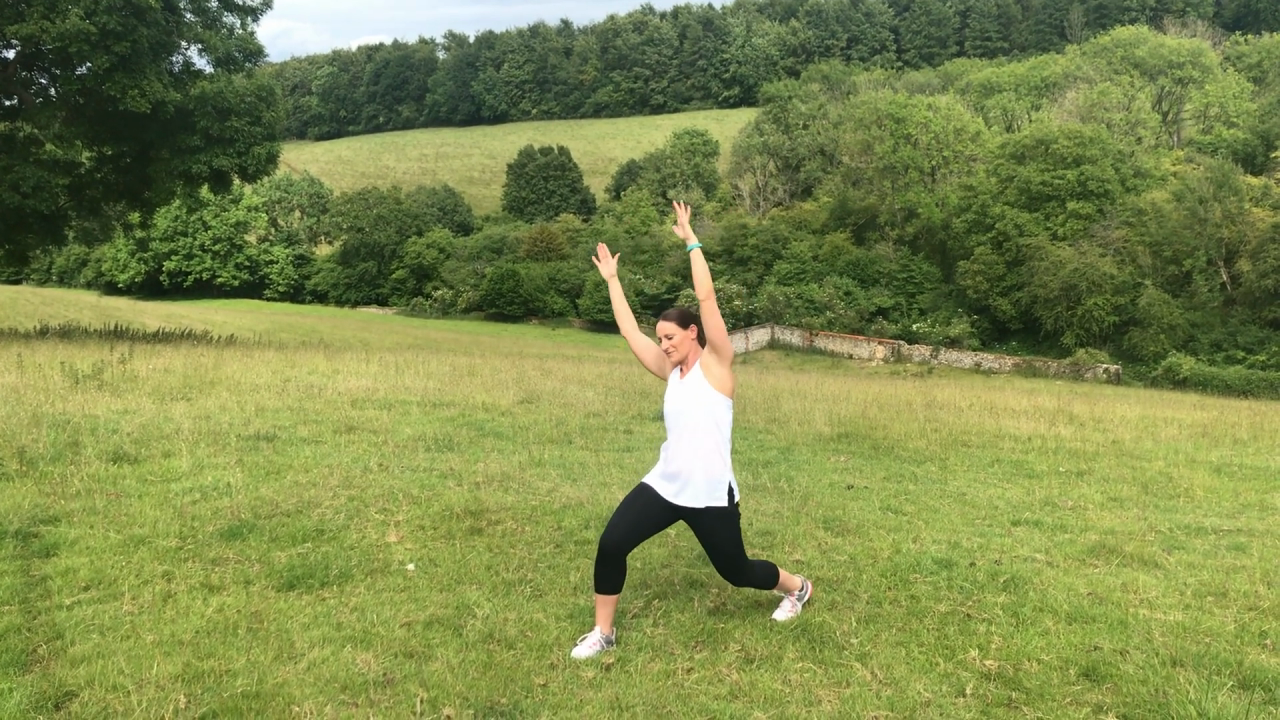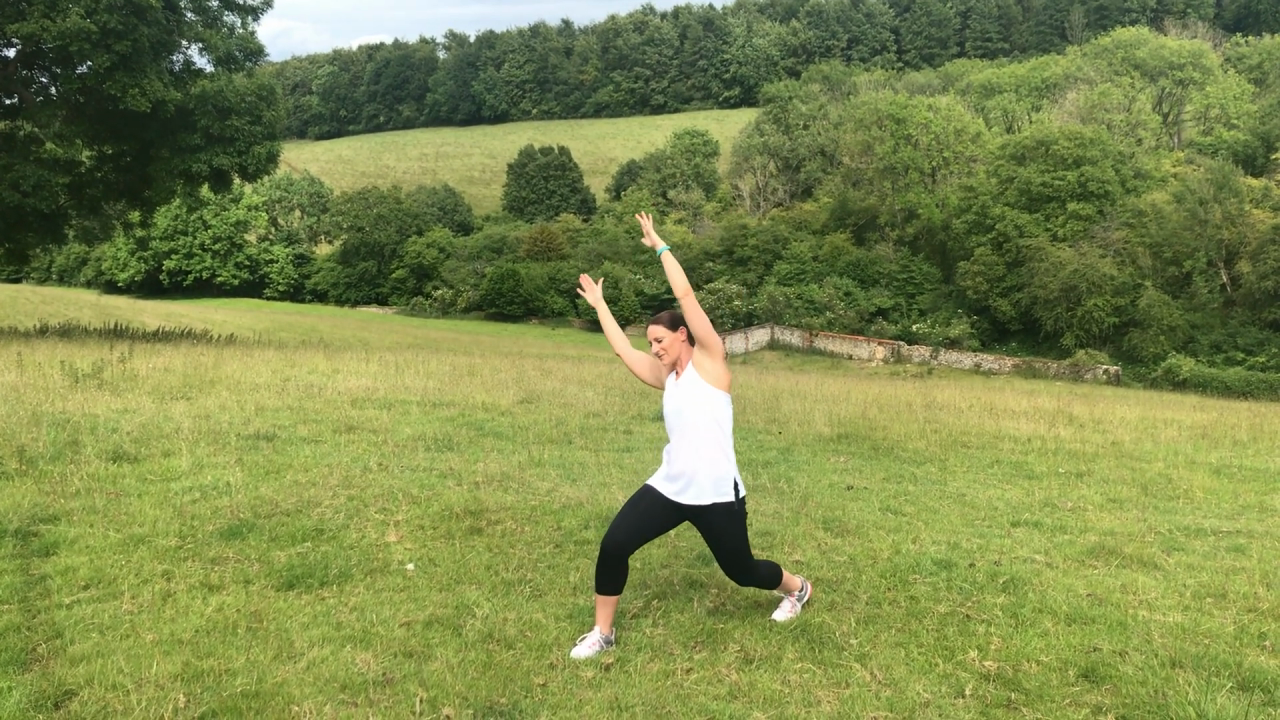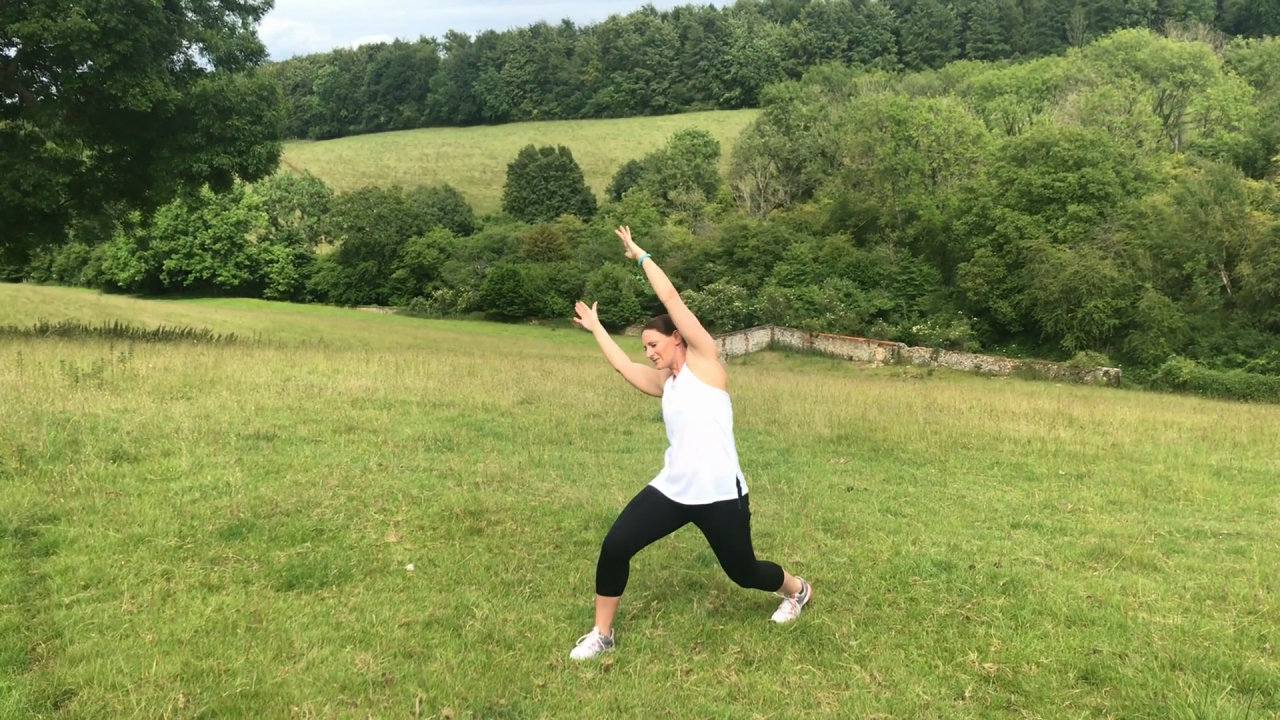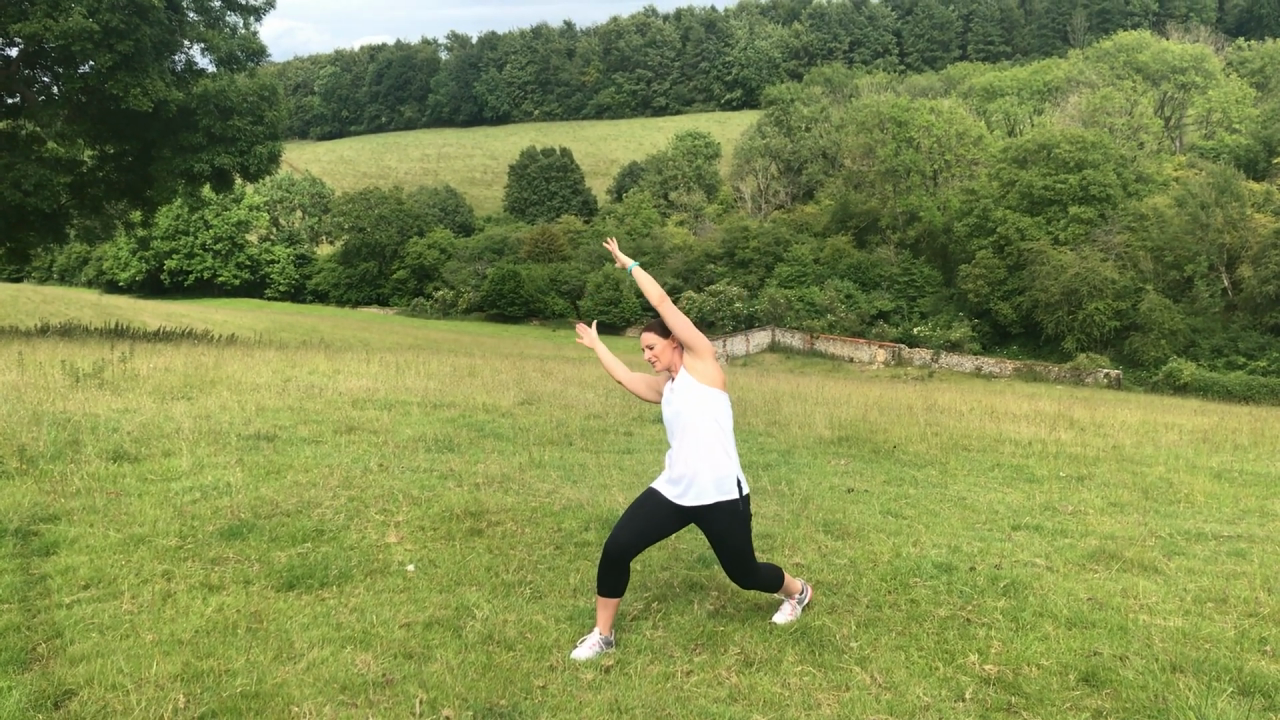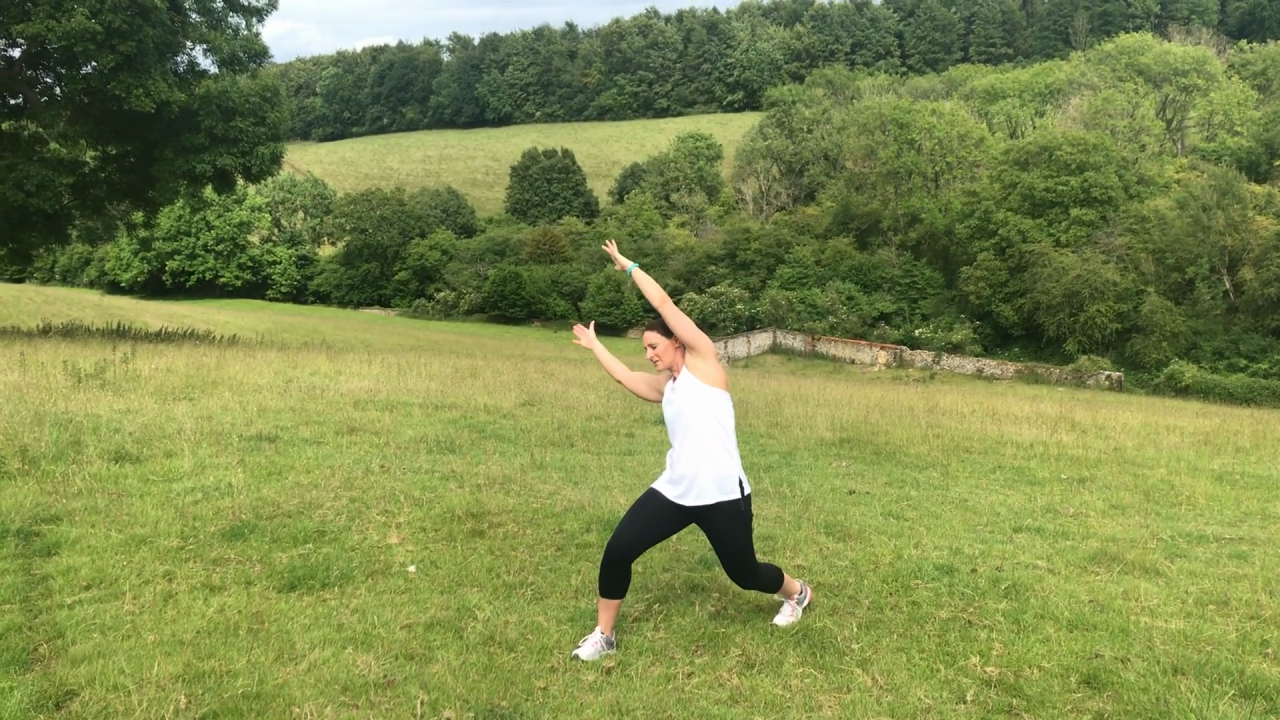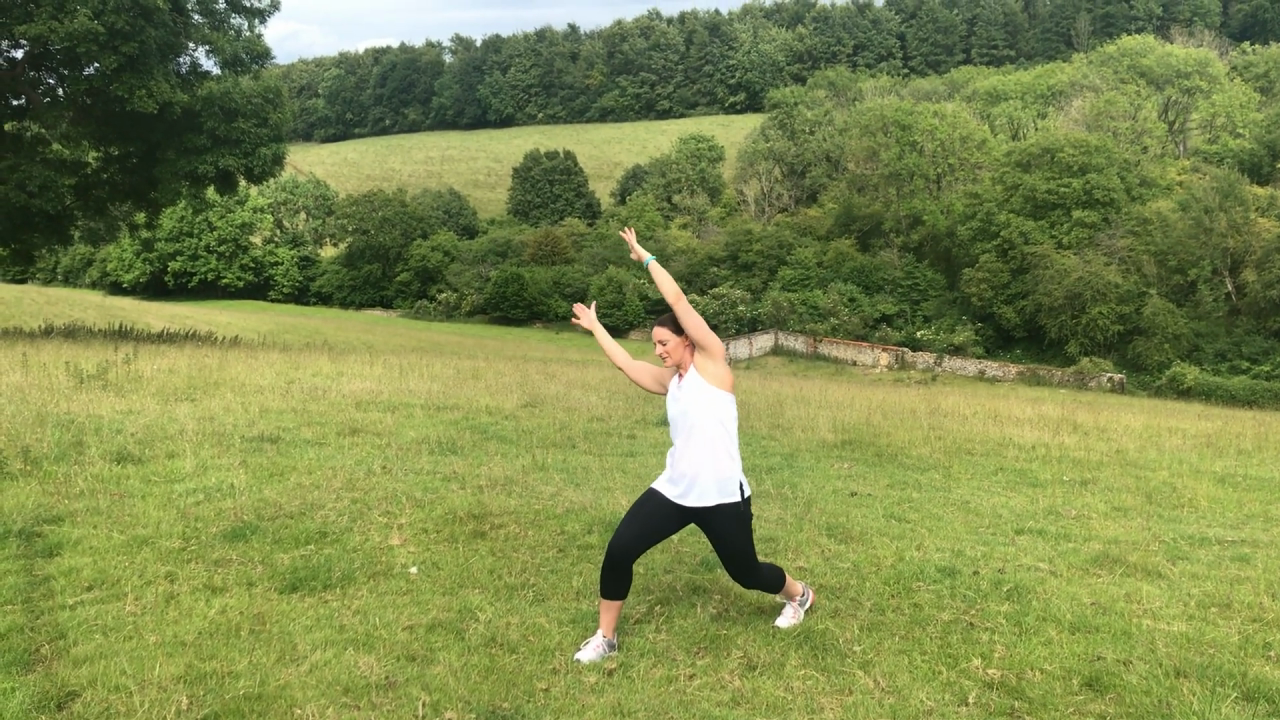
dt=0.2s
person 1, frame 1
left shoulder: (716, 363)
right shoulder: (670, 370)
left elbow: (707, 298)
right elbow: (631, 332)
left wrist: (690, 240)
right wrist: (612, 280)
left hip: (711, 495)
right hip: (665, 486)
left knee: (737, 571)
right knee: (611, 545)
left ankle: (797, 587)
right ankle: (603, 632)
person 1, frame 2
left shoulder: (709, 360)
right shoulder: (666, 376)
left elbow: (685, 296)
right elbow: (624, 348)
left wrist: (658, 245)
right wrist: (598, 304)
left hip: (717, 493)
right hip: (670, 488)
left knee: (741, 571)
right knee: (613, 546)
left ankle: (797, 588)
right ankle: (602, 633)
person 1, frame 3
left shoulder: (703, 358)
right shoulder: (664, 381)
left elbow: (670, 298)
right elbow: (622, 364)
left wrist: (638, 254)
right wrist: (595, 326)
left hip: (720, 492)
right hip: (673, 489)
left knee: (743, 572)
right knee: (614, 547)
left ankle: (797, 590)
right ankle: (602, 633)
person 1, frame 4
left shoulder: (700, 360)
right shoulder: (663, 386)
left elbow: (662, 302)
right elbow: (622, 374)
left wrist: (628, 264)
right wrist: (594, 342)
left hip: (721, 493)
right hip: (674, 490)
left knee: (743, 574)
right knee: (615, 550)
left ankle: (798, 590)
right ankle: (601, 634)
person 1, frame 5
left shoulder: (703, 361)
right shoulder: (665, 385)
left elbow: (664, 304)
right elbow: (621, 373)
left wrist: (629, 266)
right wrist: (592, 342)
left hip: (722, 494)
right hip: (675, 490)
left knee: (745, 574)
right knee: (617, 550)
left ankle: (798, 592)
right ankle: (603, 635)
person 1, frame 6
left shoulder: (711, 362)
right shoulder: (669, 379)
left elbow: (679, 303)
right elbow: (623, 361)
left wrist: (646, 257)
right wrist: (594, 325)
left hip: (721, 496)
right hip: (674, 490)
left knee: (745, 573)
right knee: (618, 552)
left ankle: (800, 594)
right ankle: (605, 637)
